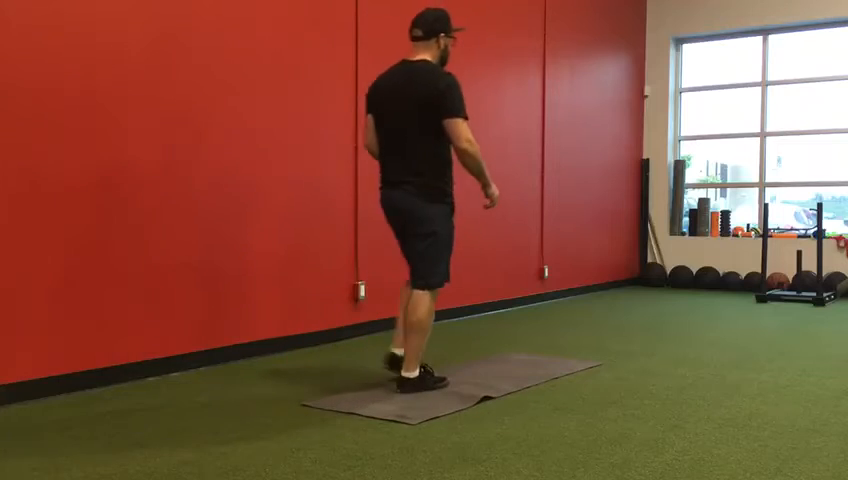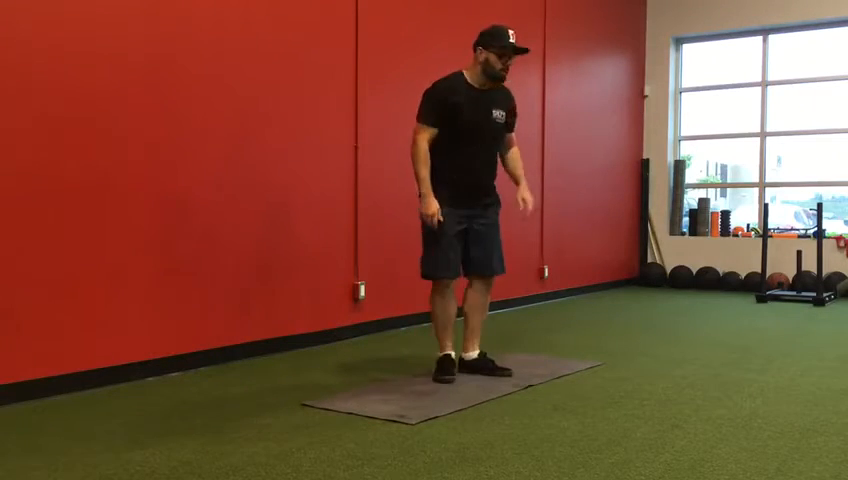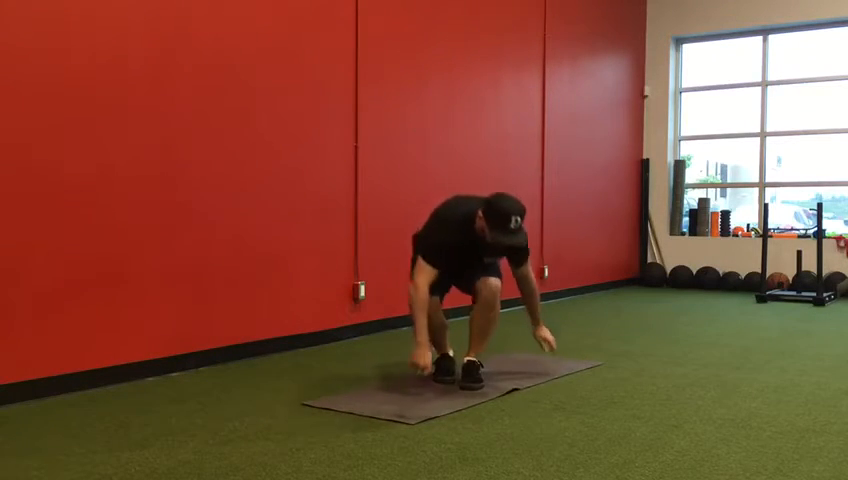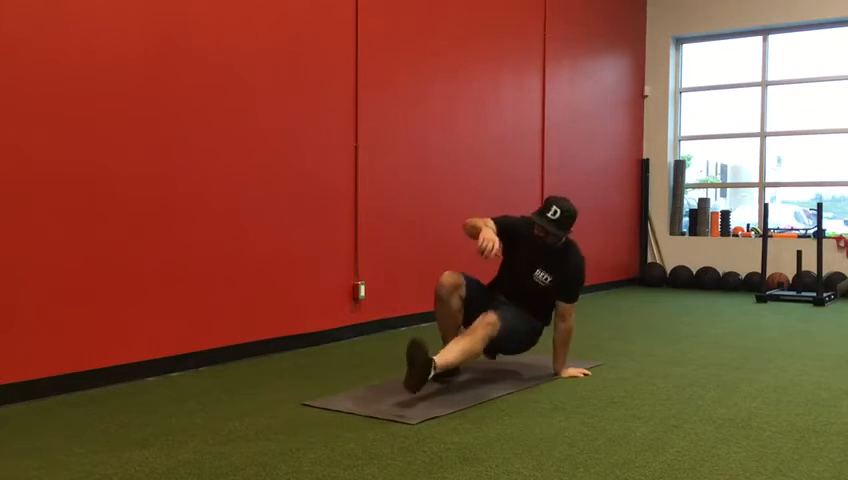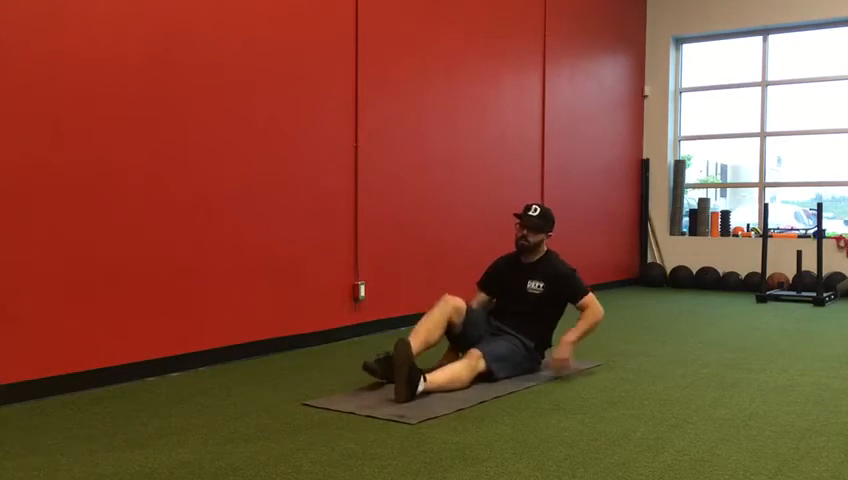
dt=1s
person 1, frame 1
left shoulder: (382, 82)
right shoulder: (441, 82)
left elbow: (371, 142)
right elbow: (463, 143)
right wrist: (487, 183)
left hip: (394, 192)
right hip: (428, 197)
left knee: (423, 276)
right knee: (428, 283)
left ankle: (399, 352)
right ankle: (411, 372)
person 1, frame 2
left shoulder: (505, 98)
right shoulder: (445, 91)
left elbow: (509, 147)
right elbow: (420, 142)
left wrist: (522, 184)
right wrist: (426, 196)
left hip: (484, 204)
right hip: (444, 203)
left knee: (485, 278)
right knee: (445, 280)
left ankle: (473, 355)
right ankle: (446, 355)
person 1, frame 3
left shoulder: (510, 236)
right shoulder: (448, 223)
left elbow: (525, 277)
right elbow: (419, 284)
left wrist: (538, 325)
right wrist: (421, 344)
left hip: (477, 260)
right hip: (436, 263)
left knee: (491, 289)
right knee: (428, 303)
left ankle: (471, 361)
right ankle: (444, 355)
person 1, frame 4
left shoulder: (571, 263)
right shoulder: (521, 227)
left elbow: (564, 318)
right elbow: (472, 224)
left wrist: (560, 367)
right wrist: (486, 230)
left hip: (525, 321)
right hip: (493, 299)
left knee: (488, 323)
right knee: (449, 281)
left ankle: (430, 367)
right ankle: (449, 359)
person 1, frame 5
left shoulder: (559, 272)
right shoulder: (504, 264)
left elbow: (595, 311)
right elbow: (479, 303)
left wrist: (568, 341)
right wrist: (456, 336)
left hip: (521, 344)
right hip: (488, 327)
left knee: (475, 358)
right knee: (451, 303)
left ankle: (418, 383)
right ankle: (397, 361)
